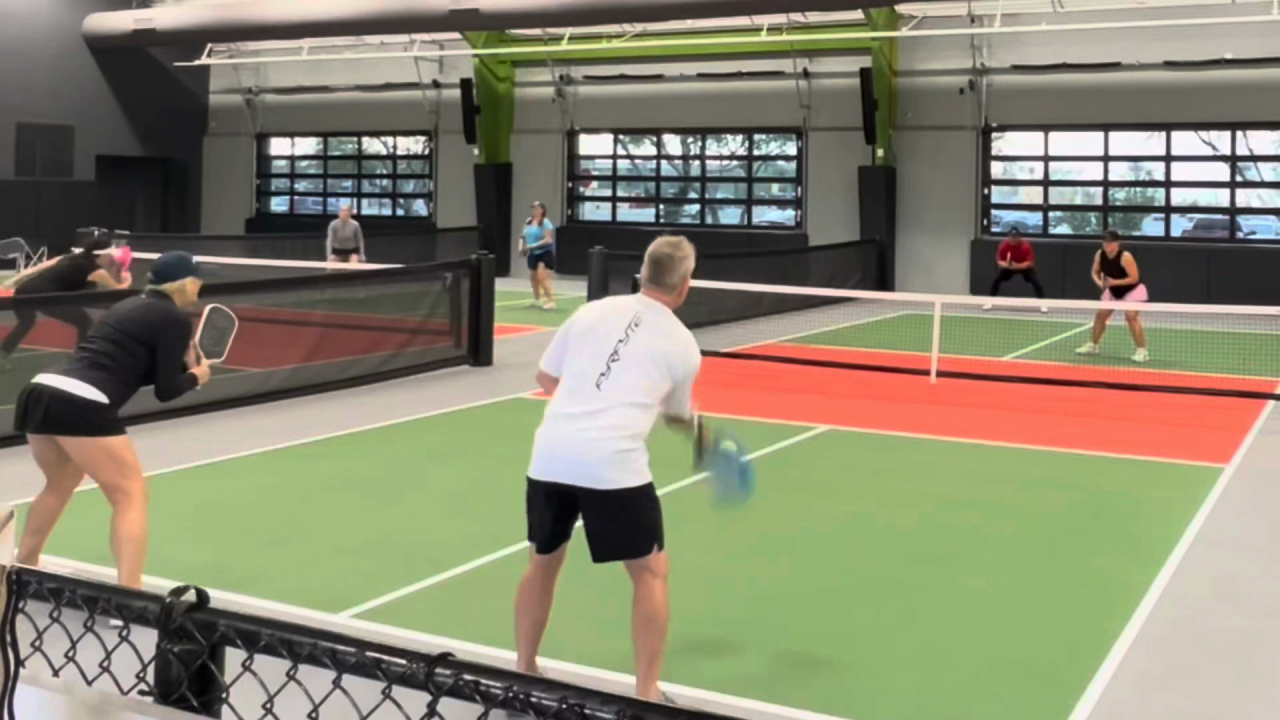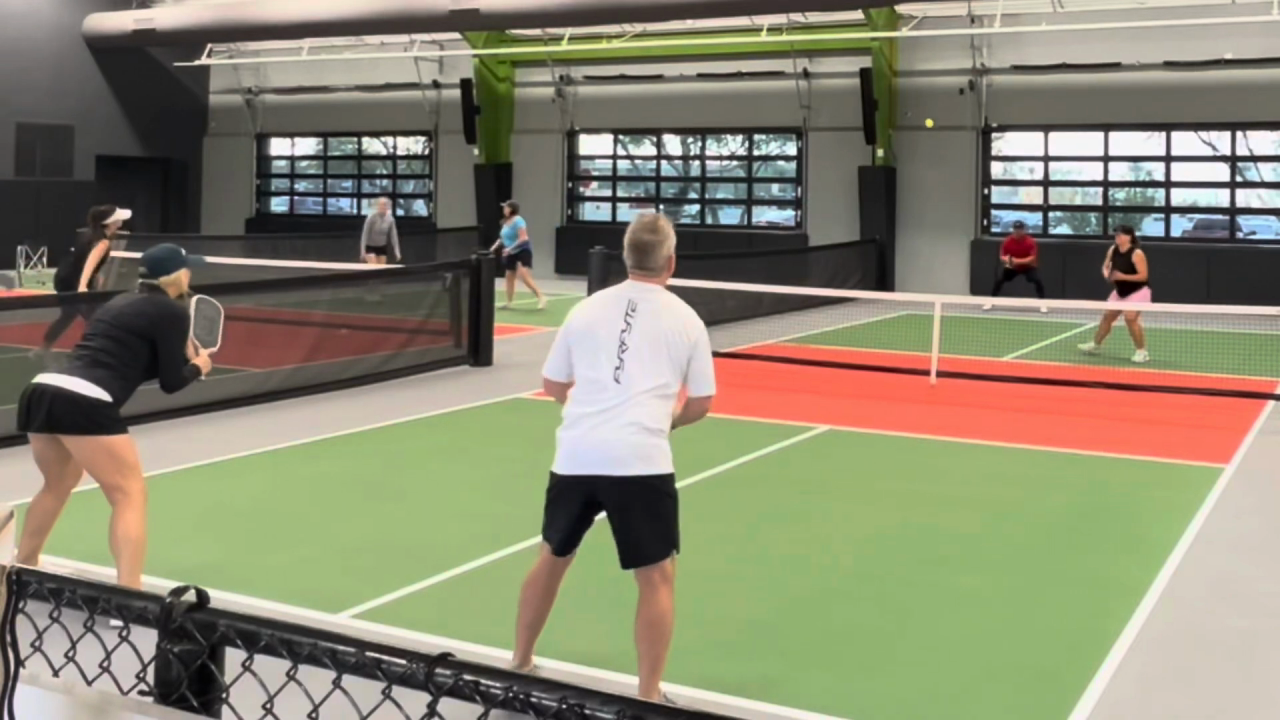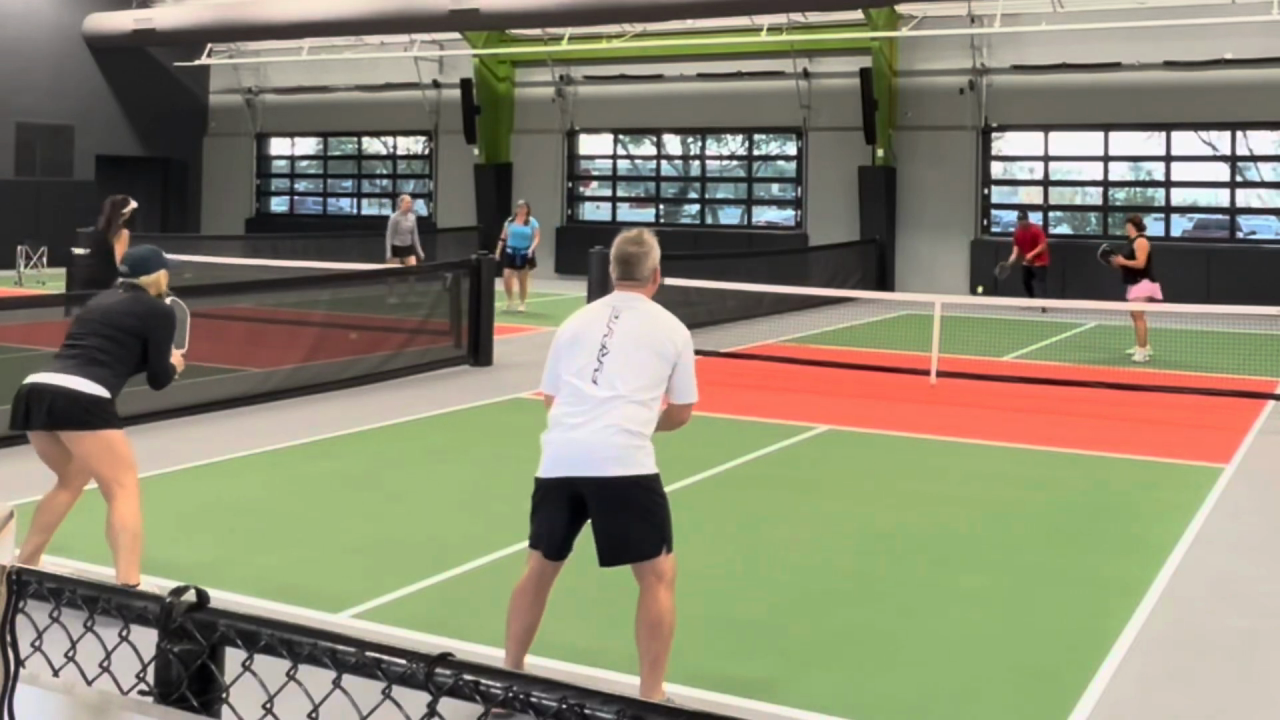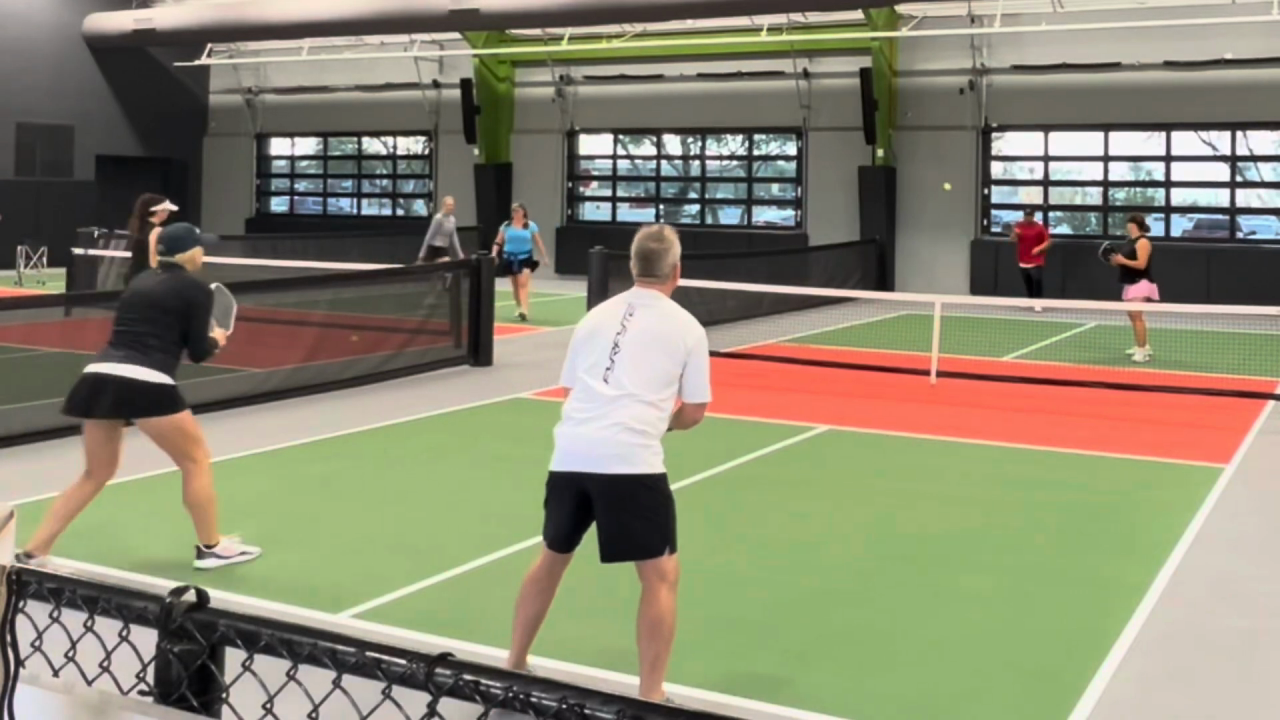
dt=0.7s
person 1, frame 1
left shoulder: (592, 311)
right shoulder: (683, 347)
left elbow: (546, 380)
right elbow: (677, 416)
right wrist: (671, 415)
left hip: (548, 457)
right hip: (612, 466)
left knee: (543, 563)
right knee: (651, 574)
left ankle: (523, 675)
right ankle: (646, 697)
person 1, frame 2
left shoulder: (586, 310)
right shoulder: (686, 320)
left elbow: (553, 385)
right elbow: (700, 405)
left hip: (576, 455)
right hip: (641, 461)
left knee: (551, 559)
right knee: (657, 578)
left ankle: (518, 669)
right ankle: (648, 699)
person 1, frame 3
left shoulder: (575, 322)
right shoulder: (671, 329)
right elbow: (680, 413)
left hip: (559, 459)
right hip: (624, 464)
left knee: (540, 567)
right knee: (658, 576)
right ankle: (650, 699)
person 1, frame 4
left shoulder: (596, 316)
right shoulder: (686, 327)
right elbow: (694, 412)
left hip: (570, 454)
right hip: (631, 461)
left knee: (553, 557)
right knee: (660, 576)
left ankle: (513, 670)
right ankle: (649, 701)
person 2, frame 1
left shoulder: (131, 306)
right shoulder: (175, 320)
right elbow: (165, 391)
left wrist: (183, 364)
right wrist: (196, 376)
left hip: (38, 392)
right hip: (81, 405)
left knee: (61, 484)
right knee: (130, 494)
person 2, frame 2
left shoulder: (122, 302)
right shoulder: (172, 312)
right elbow: (171, 383)
left wrist: (182, 356)
right wrist: (198, 366)
left hip: (40, 392)
right hip: (84, 404)
left knee: (59, 484)
right knee: (129, 494)
person 2, frame 3
left shoulder: (101, 300)
right shoulder: (158, 311)
right elbow: (158, 379)
left wrist: (158, 359)
right wrist: (174, 365)
left hip: (34, 390)
right hip: (80, 399)
left knee: (72, 479)
right knee: (123, 489)
left ankle: (23, 569)
right ankle: (127, 590)
person 2, frame 4
left shoulder: (140, 282)
right shoulder: (195, 289)
right elbow: (199, 353)
left wrist: (199, 337)
right wrist: (215, 340)
left hip: (97, 378)
right hip: (146, 384)
left knee: (96, 474)
right knee: (197, 460)
left ankle: (30, 557)
right ankle: (212, 547)
